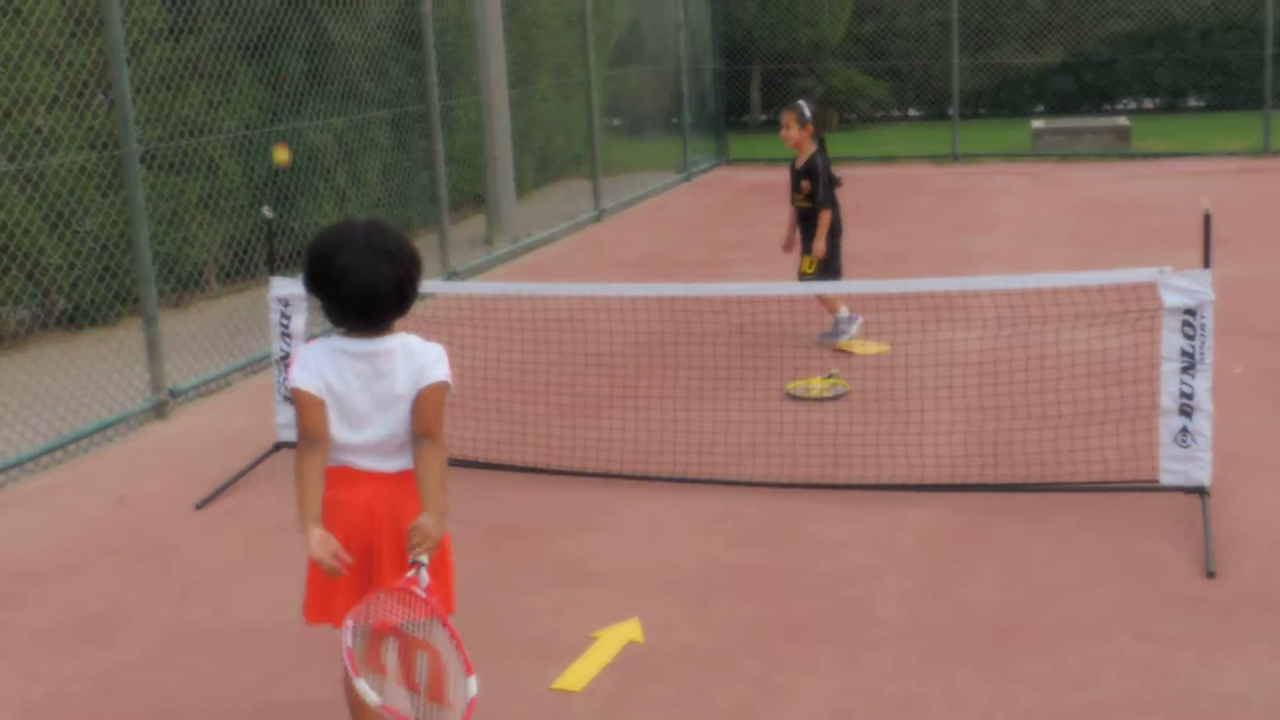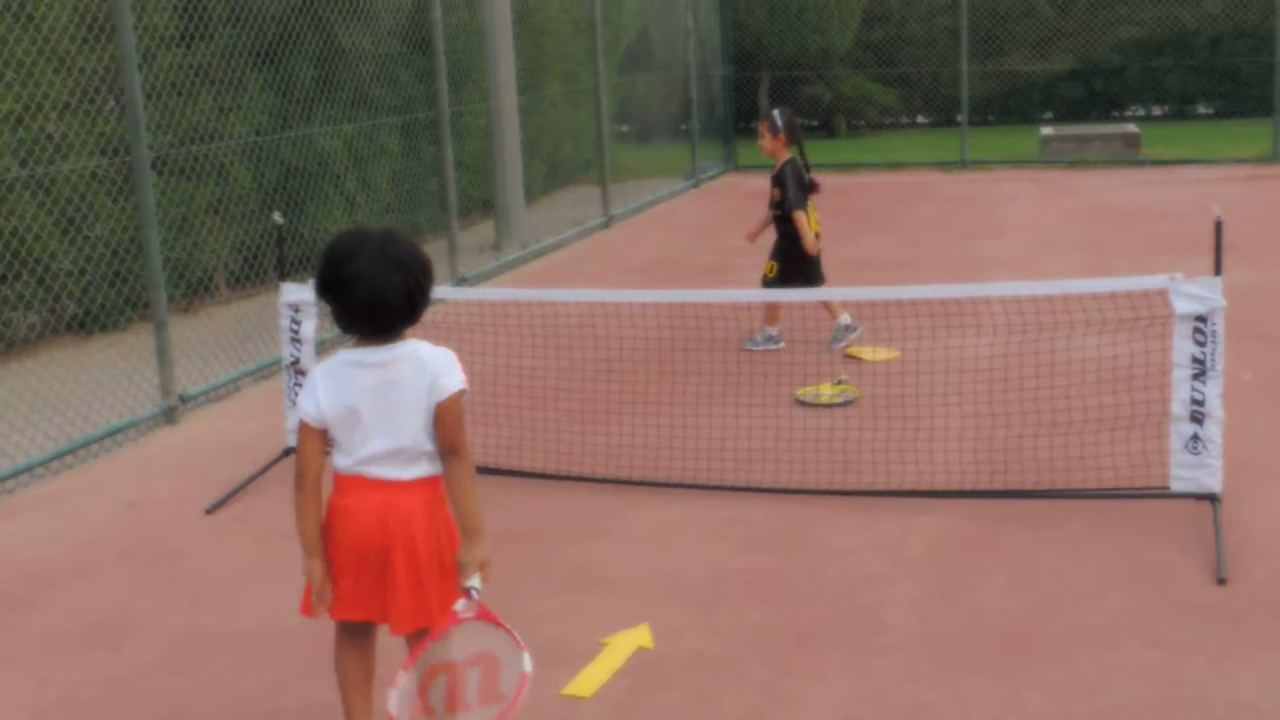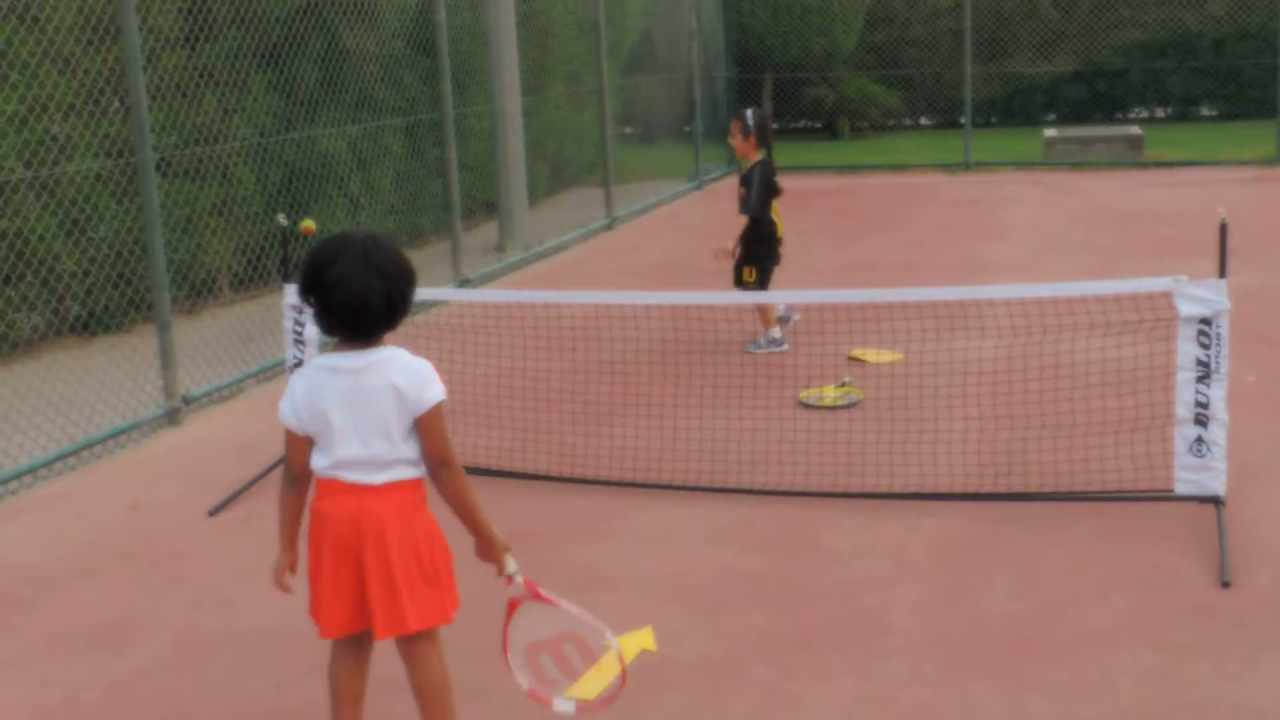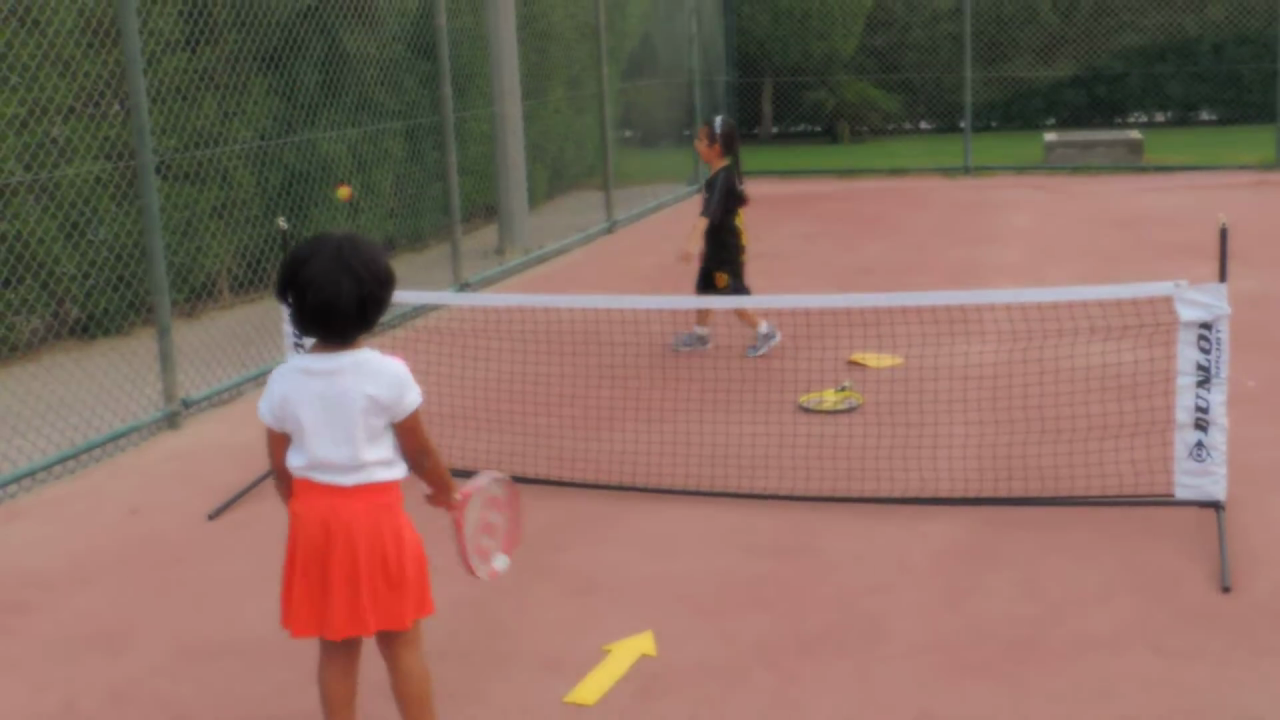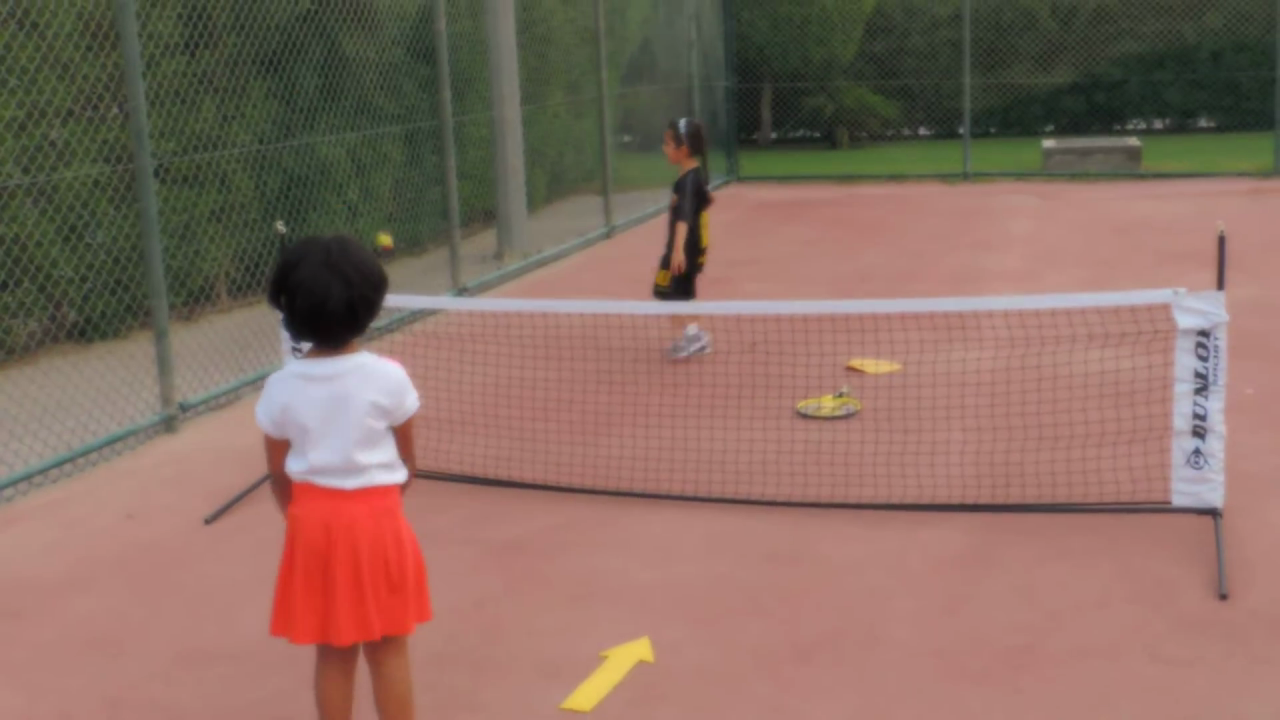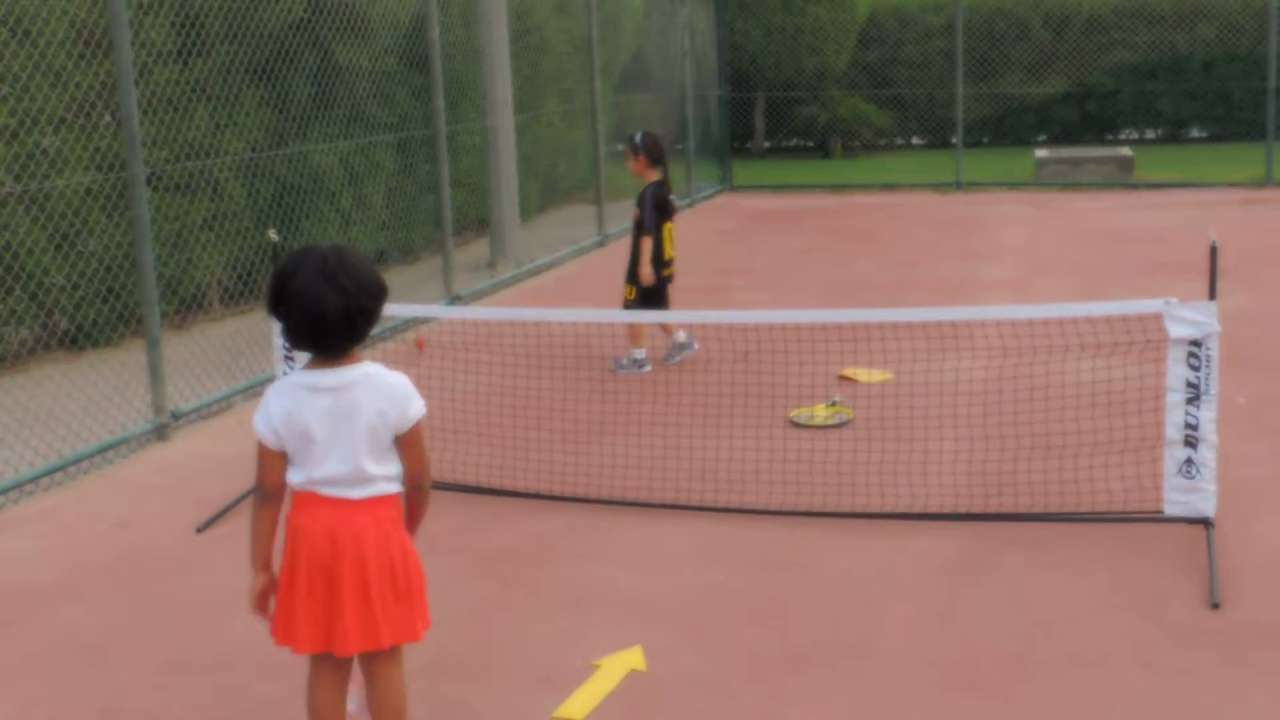
dt=0.2s
person 1, frame 1
left shoulder: (313, 362)
right shoulder: (425, 357)
left elbow: (311, 442)
right elbow: (428, 439)
left wrist: (312, 526)
right wrist: (434, 512)
left hip: (345, 506)
right hip: (405, 503)
person 1, frame 2
left shoulder: (324, 379)
right shoulder: (437, 365)
left elbow: (308, 473)
right elbow: (454, 454)
left wrist: (312, 555)
right wrist: (473, 534)
left hip: (355, 515)
right hip: (419, 513)
left knee: (353, 635)
right knee: (430, 641)
person 1, frame 3
left shoulder: (305, 382)
right shoulder: (413, 374)
left elbow: (295, 475)
right elbow: (441, 464)
left wrist: (286, 545)
right wrist: (484, 533)
left hip: (336, 517)
right hip: (399, 516)
left knee: (350, 641)
right knee: (420, 642)
person 1, frame 4
left shoulder: (283, 382)
right shoulder: (388, 375)
left elbow: (281, 469)
right elbow: (419, 453)
right wrist: (446, 490)
left hip: (314, 519)
right hip: (376, 517)
left knee: (336, 644)
right knee: (400, 641)
person 1, frame 5
left shoulder: (280, 388)
right shoulder: (387, 377)
left elbow: (280, 477)
right elbow: (407, 460)
left hip: (313, 523)
right hip: (376, 521)
left knee: (333, 651)
right knee: (388, 650)
person 1, frame 6
left shoulder: (280, 398)
right shoulder: (393, 388)
left elbow: (268, 492)
right elbow: (418, 481)
left wrist: (261, 568)
right wrist: (405, 533)
left hip: (313, 534)
right hip: (378, 532)
left knee: (327, 661)
right knee: (382, 660)
person 2, frame 1
left shoulder: (819, 163)
right shoulder: (797, 164)
left elbow: (826, 204)
left wrist: (821, 238)
right wrist: (789, 233)
left hip: (823, 232)
right hip: (809, 231)
left knee: (811, 279)
right knee: (821, 281)
left ankle: (845, 317)
right ankle: (841, 322)
person 2, frame 2
left shoulder: (789, 170)
right shoulder: (783, 169)
left elbow: (797, 206)
left wrist: (805, 234)
right wrist: (759, 228)
left hip: (793, 240)
right hip: (790, 238)
left knee: (772, 285)
right knee: (813, 285)
left ankle: (771, 335)
right ankle: (846, 324)
person 2, frame 3
left shoulder: (757, 172)
right shoulder: (757, 169)
left elbow: (748, 209)
left wrist: (735, 240)
right wrist: (739, 242)
left hip: (761, 240)
right hip: (763, 240)
left knee: (754, 289)
right knee: (749, 285)
left ankle: (774, 337)
right ankle: (781, 313)
person 2, frame 4
left shoulder: (722, 179)
right shoulder: (723, 175)
left elbow: (708, 214)
left wrist: (694, 242)
right wrist: (703, 242)
left hip: (725, 247)
right hip: (717, 245)
left knee: (732, 294)
right knee: (704, 289)
left ankle: (765, 332)
right ankle: (700, 334)
person 2, frame 5
left shoulder: (690, 180)
right shoulder: (695, 176)
left elbow: (683, 217)
left wrist: (678, 249)
left hip: (686, 248)
right hip: (693, 248)
left knee: (665, 292)
right knee: (684, 294)
left ankle: (691, 333)
right ankle: (698, 338)
person 2, frame 6
left shoulder: (649, 194)
right shoulder: (662, 189)
left elbow: (648, 232)
left wrist: (644, 264)
left hip: (647, 262)
right hip: (663, 261)
left knee: (634, 309)
right knee: (655, 306)
left ankle: (638, 357)
right ankle: (681, 340)
